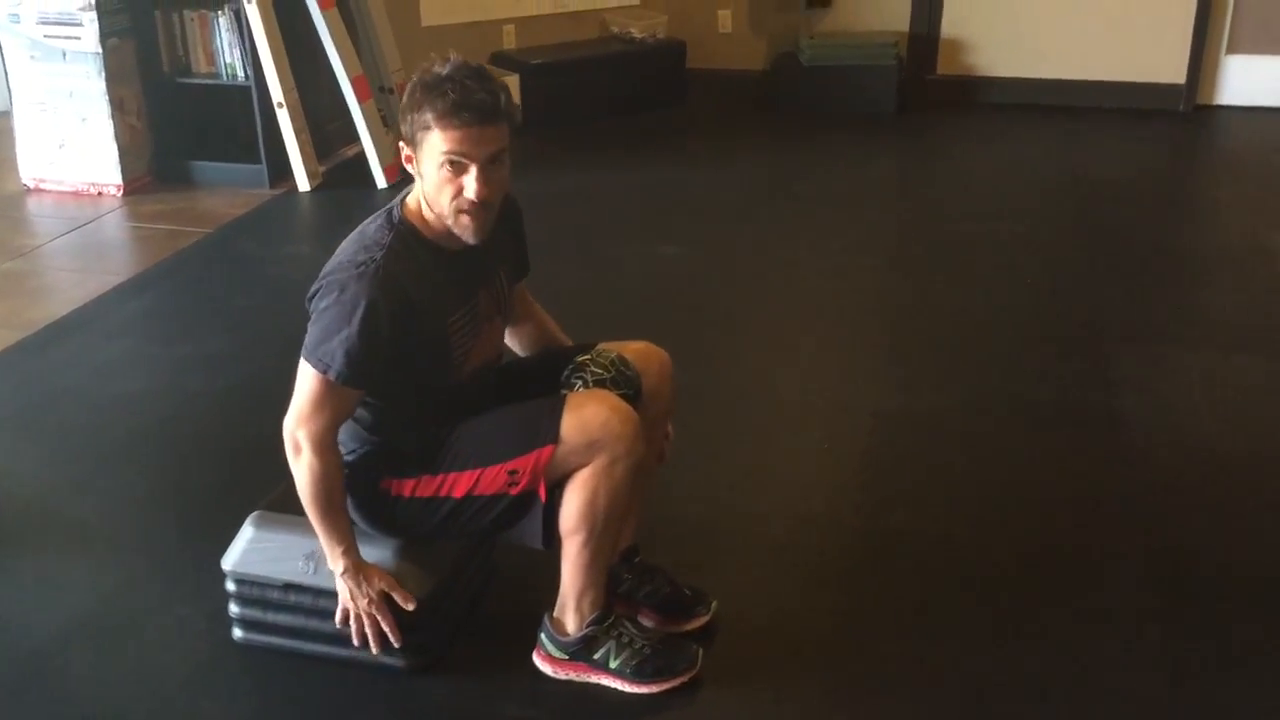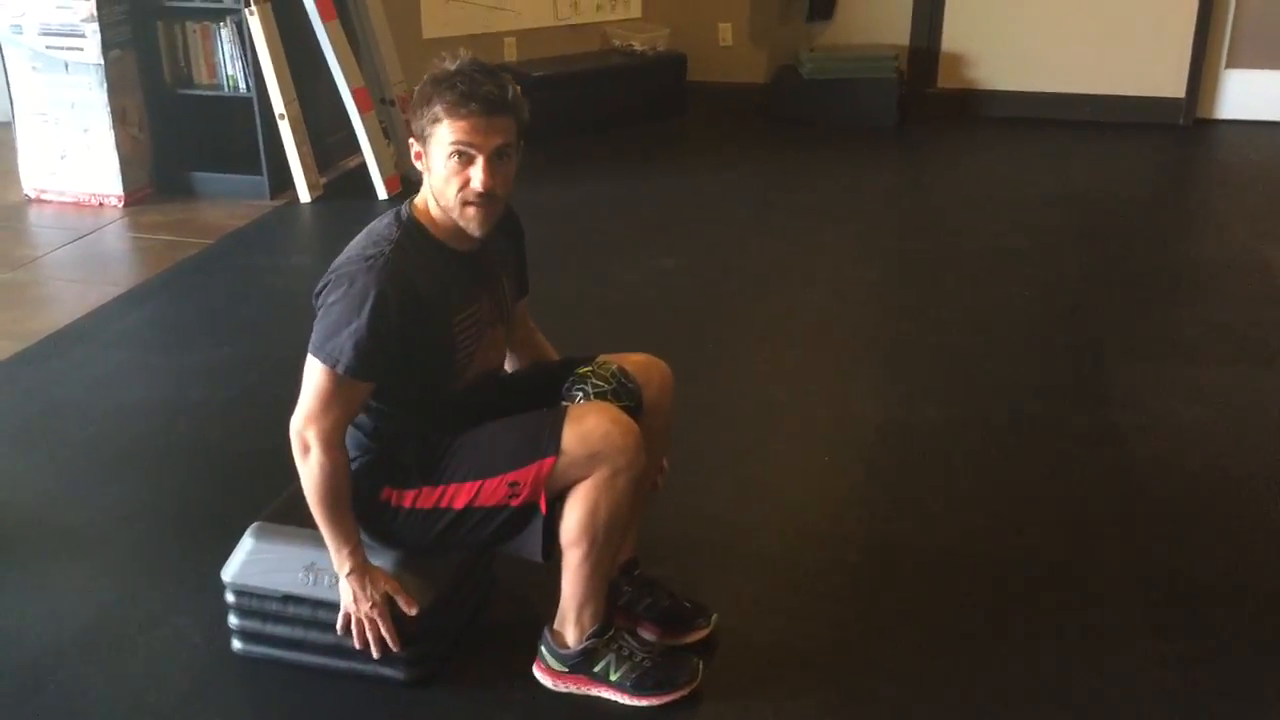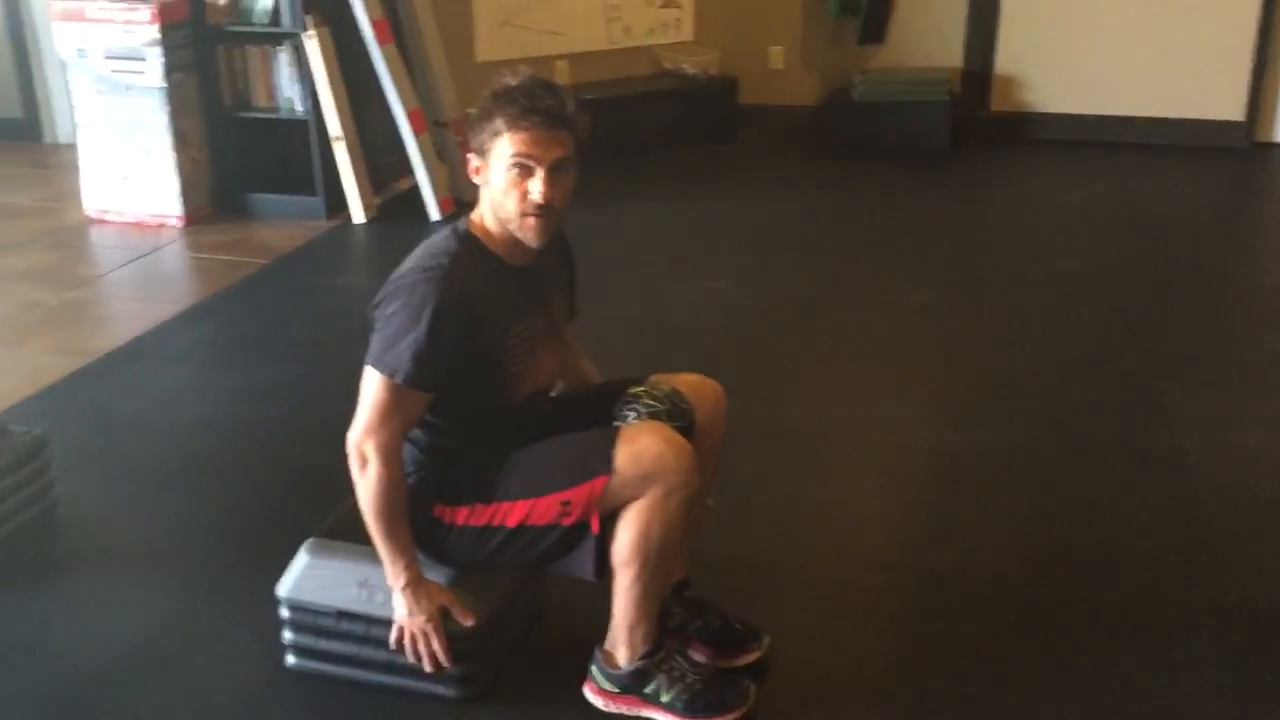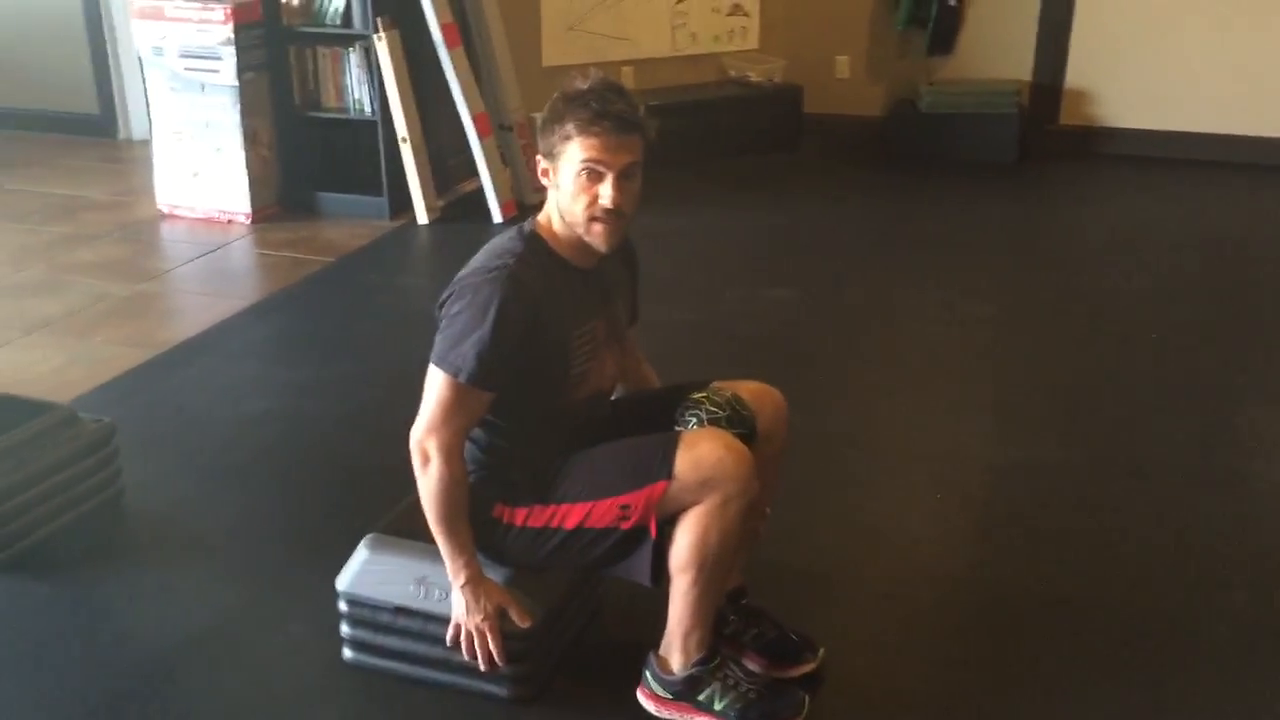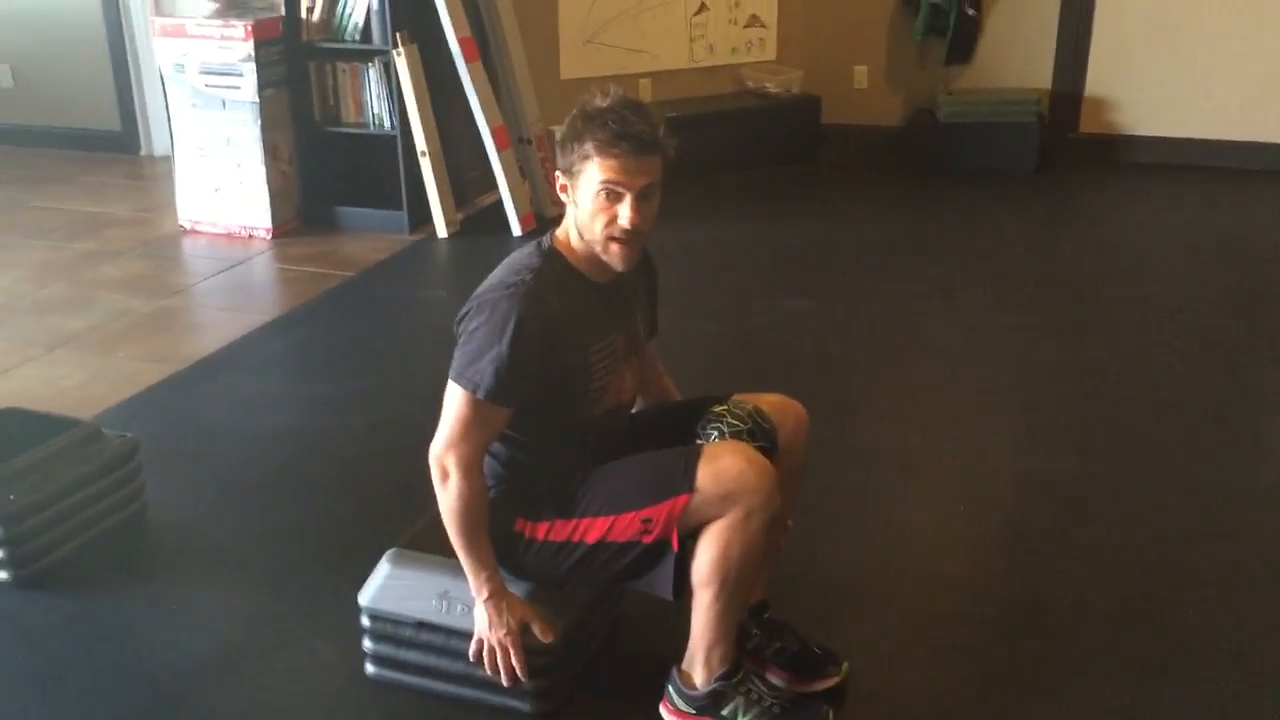
dt=0.3s
person 1, frame 1
left shoulder: (495, 212)
right shoulder: (371, 282)
left elbow: (517, 314)
right elbow: (306, 435)
left wrist: (593, 376)
right wrist: (348, 568)
left hip: (469, 398)
right hip: (400, 466)
left knee: (647, 368)
right knee: (610, 429)
left ankle: (616, 565)
right ankle: (576, 634)
person 1, frame 2
left shoulder: (497, 226)
right shoulder: (378, 277)
right elbow: (312, 433)
left wrist: (580, 402)
right wrist: (353, 570)
left hip: (468, 411)
right hip: (401, 477)
left knee: (646, 380)
right knee: (611, 440)
left ankle: (615, 579)
right ankle: (576, 647)
person 1, frame 3
left shoulder: (546, 245)
right shoulder: (436, 289)
right elbow: (370, 445)
left wrist: (628, 421)
right wrist: (407, 584)
left hip: (521, 432)
right hip: (456, 493)
left knee: (699, 400)
right knee: (662, 461)
left ankle: (666, 599)
right ankle: (628, 667)
person 1, frame 4
left shoulder: (610, 249)
right shoulder: (502, 290)
right elbow: (432, 443)
left wrist: (679, 433)
right wrist: (467, 582)
left hip: (579, 434)
right hip: (513, 493)
left knee: (760, 410)
right knee: (723, 468)
left ankle: (722, 608)
person 1, frame 5
left shoulder: (629, 261)
right shoulder: (520, 307)
right elbow: (451, 459)
left wrist: (702, 447)
right wrist: (489, 598)
left hip: (602, 450)
right hip: (536, 509)
left knee: (782, 422)
right knee: (746, 481)
left ankle: (744, 620)
